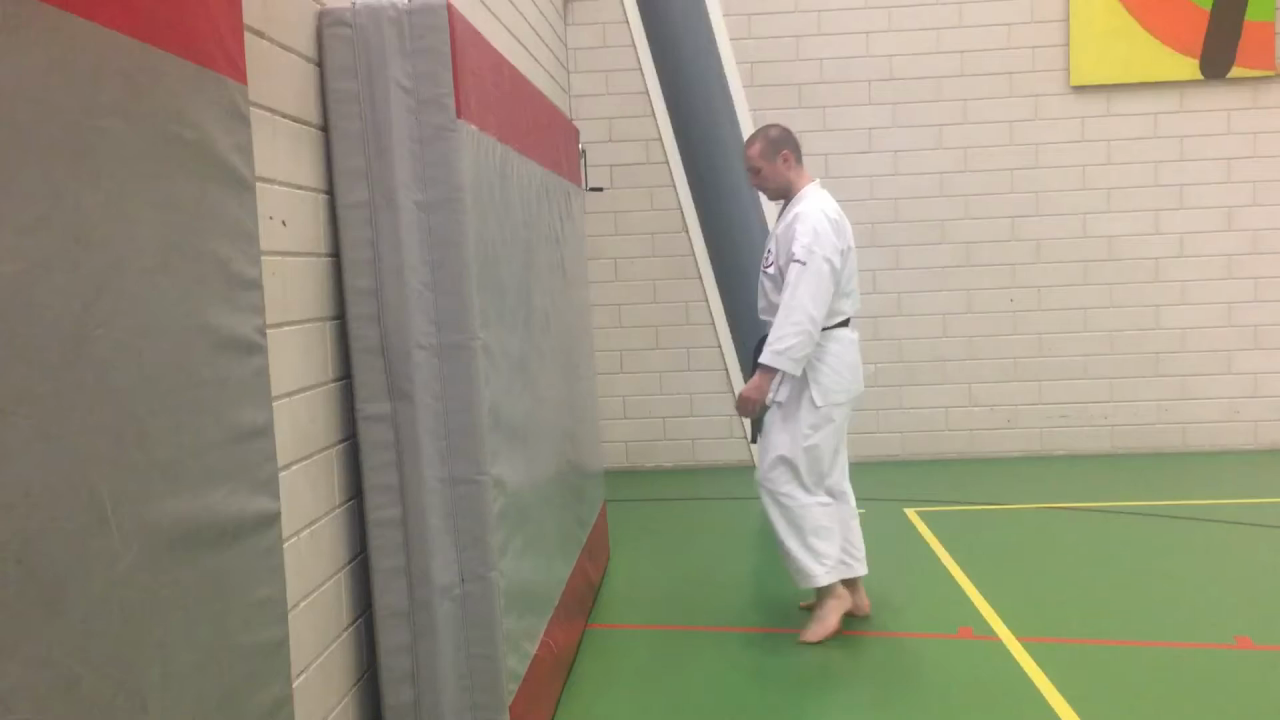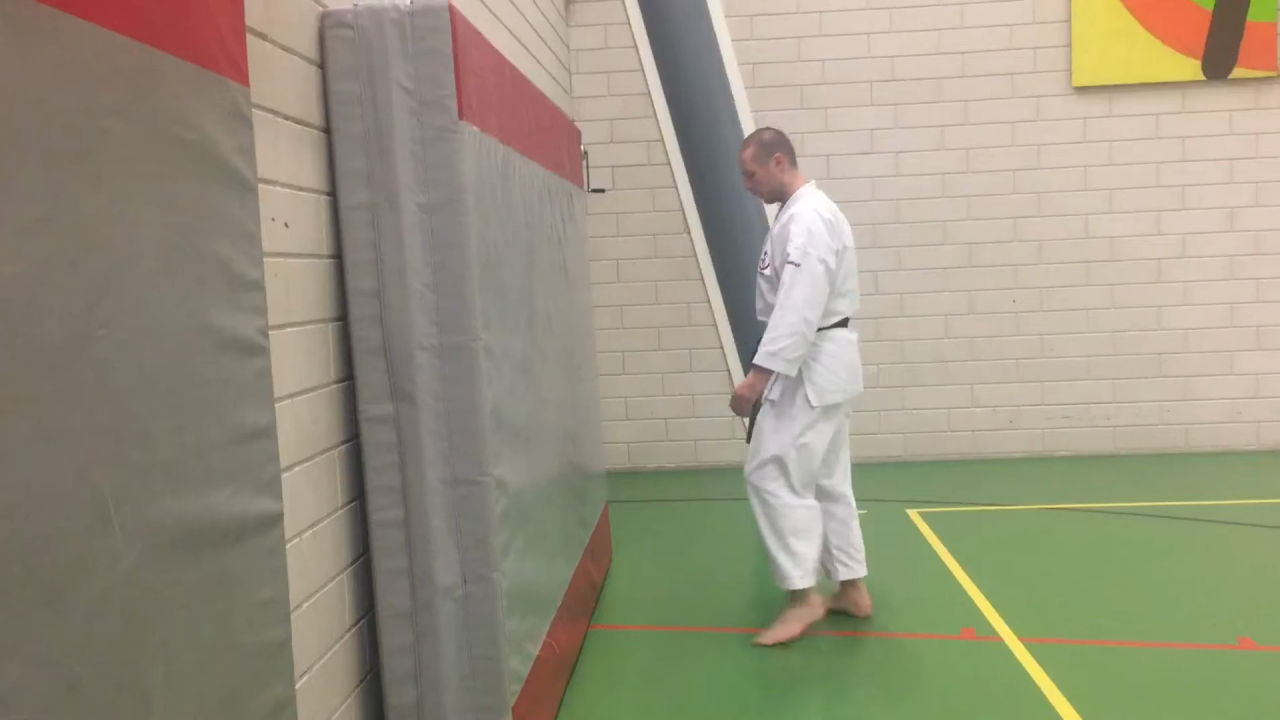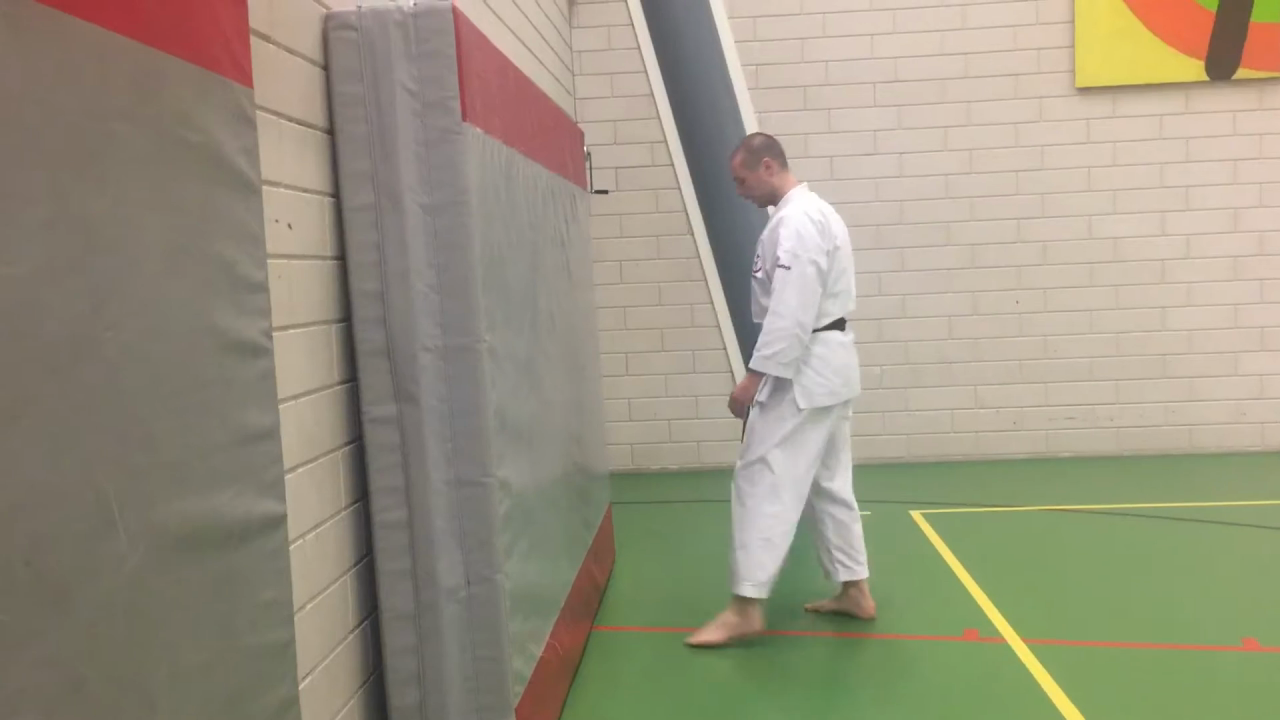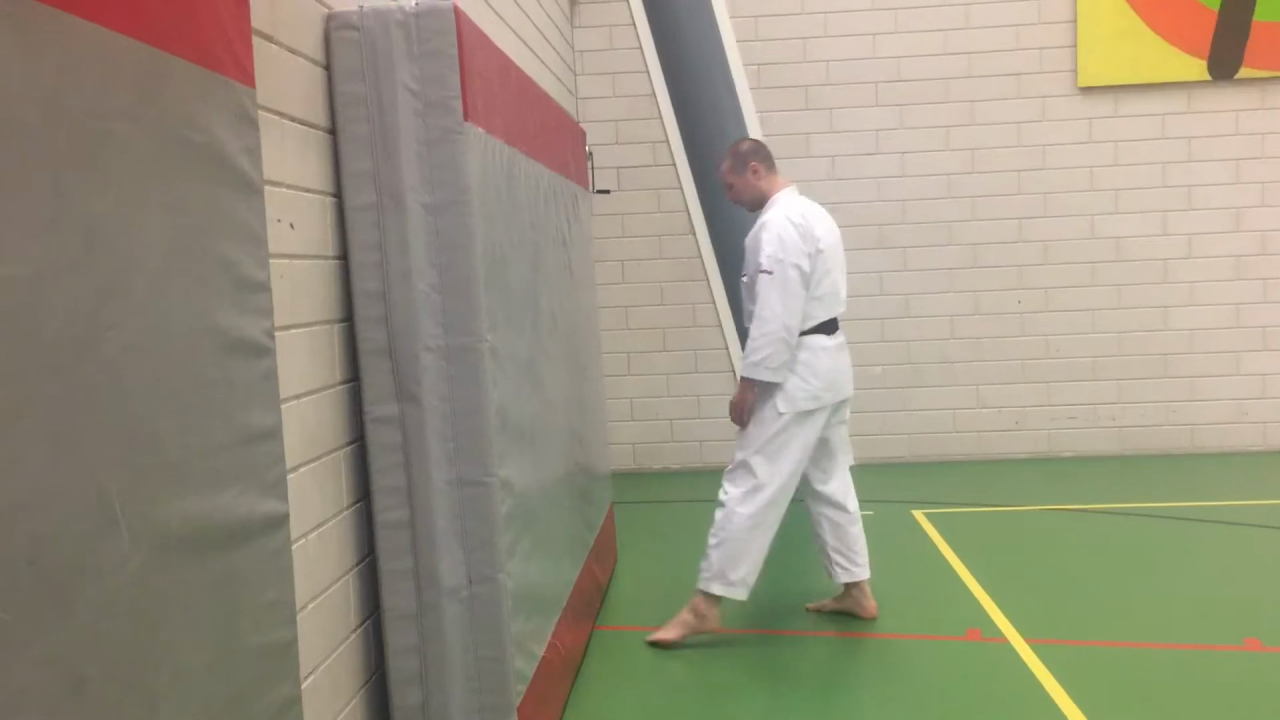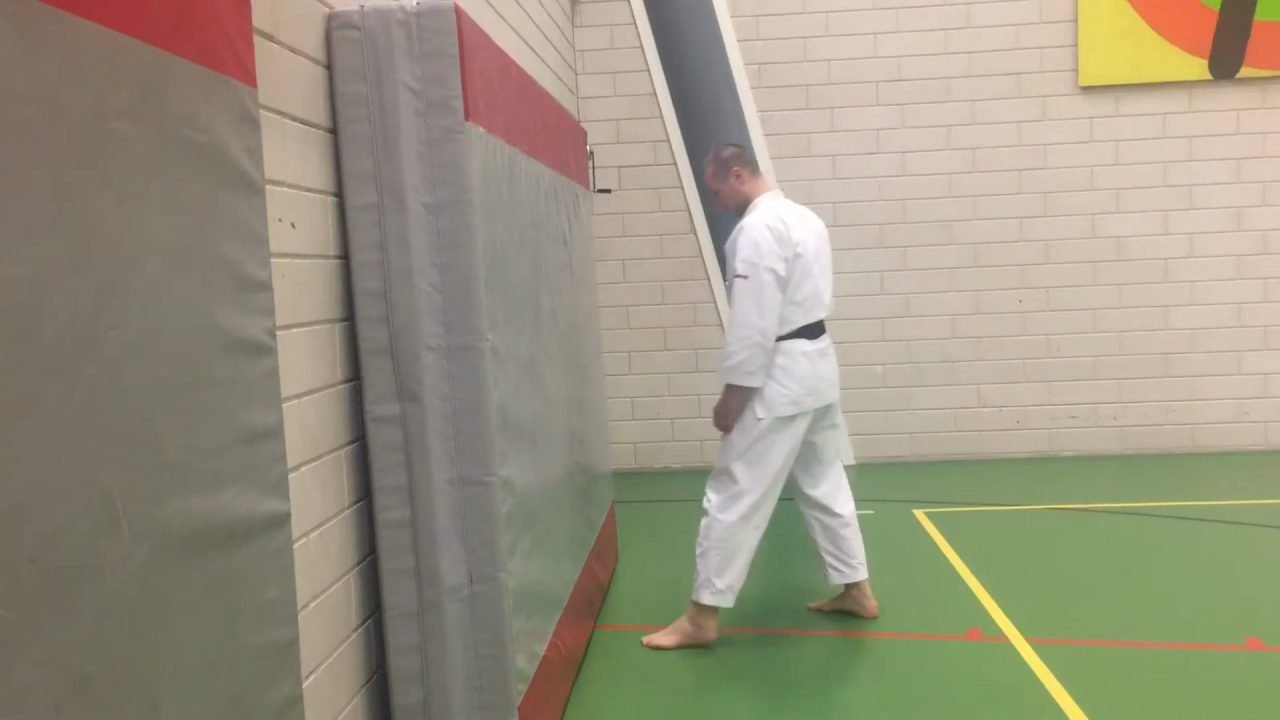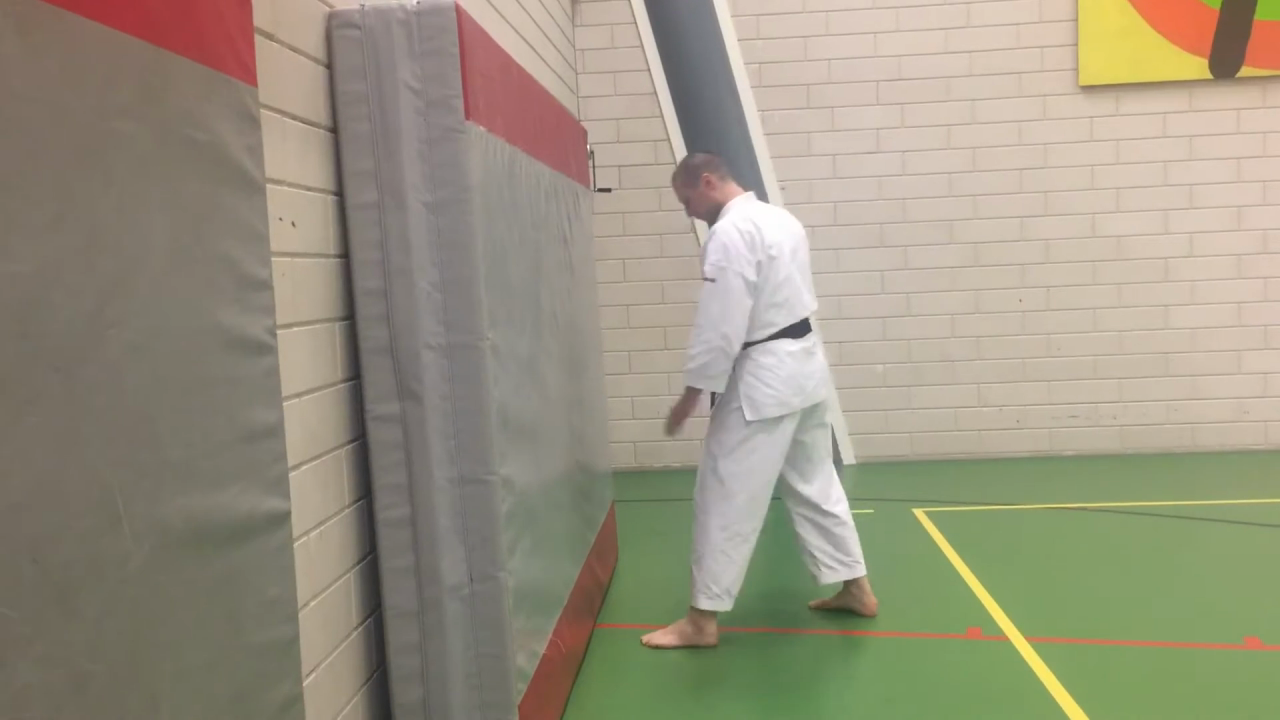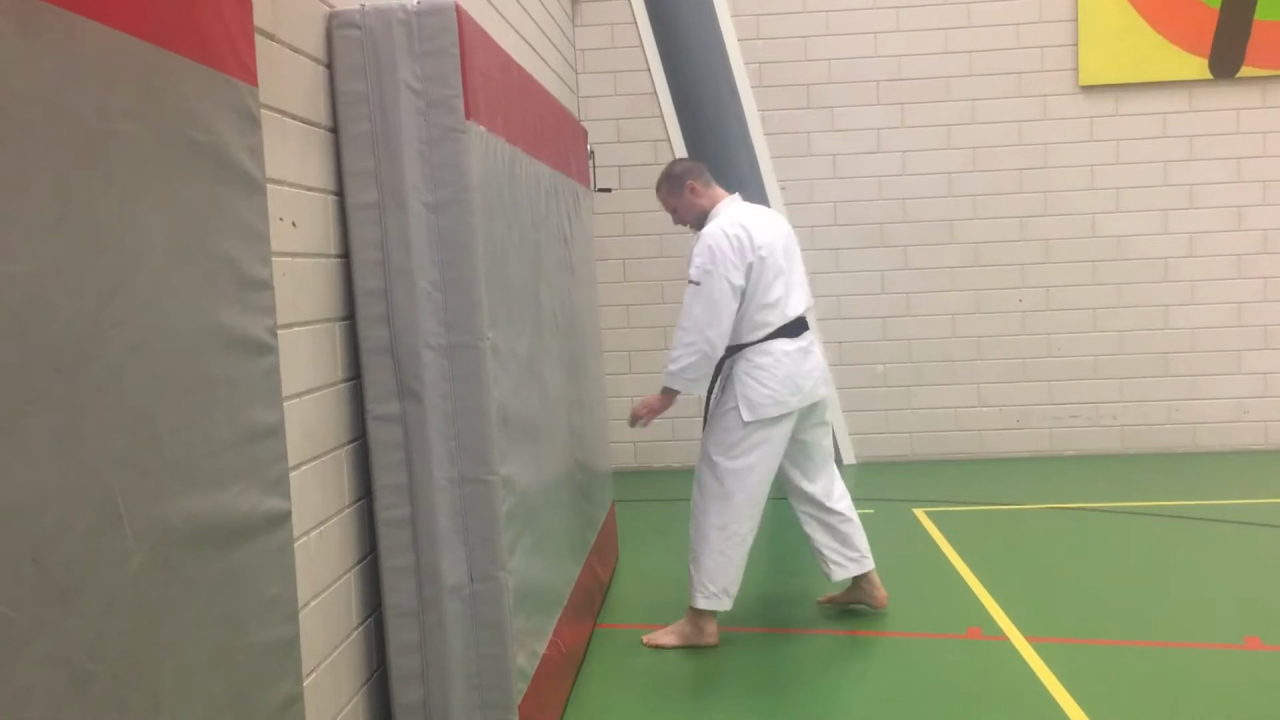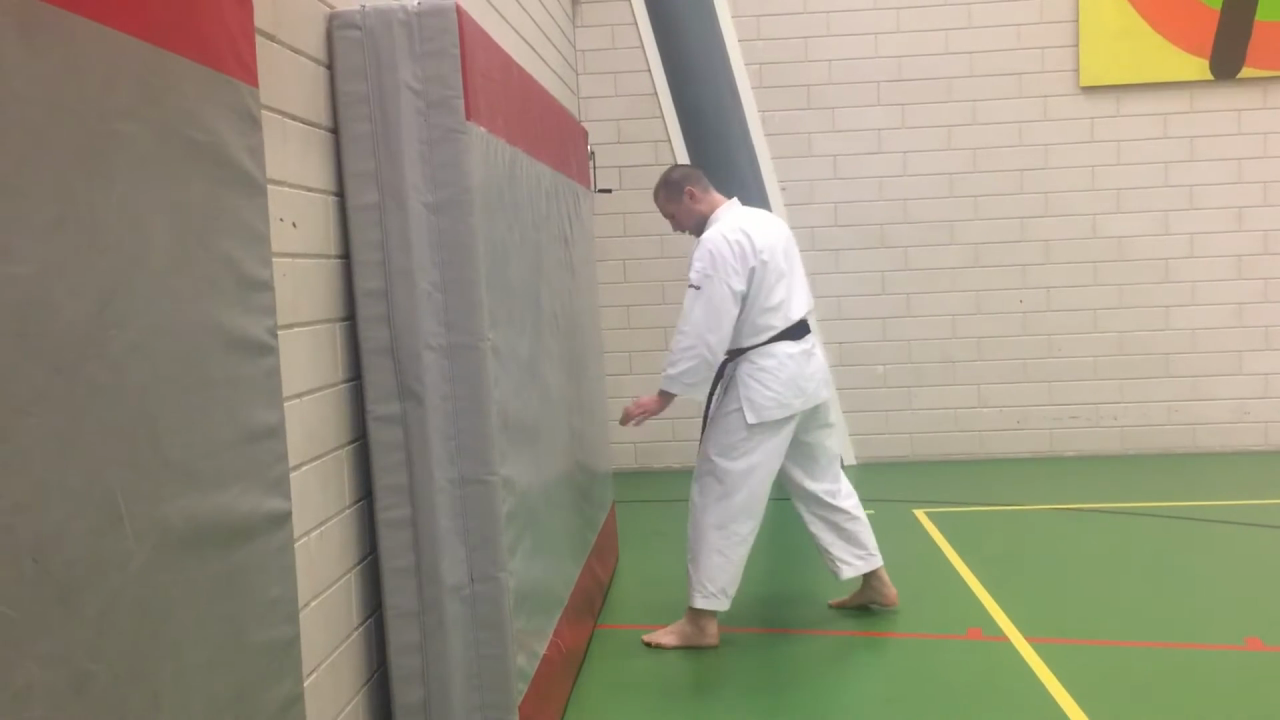
dt=0.1s
person 1, frame 1
left shoulder: (811, 218)
right shoulder: (808, 211)
left elbow: (803, 308)
left wrist: (763, 376)
right wrist: (772, 372)
left hip: (814, 366)
right hip: (819, 362)
left knee: (785, 477)
right knee: (826, 479)
left ankle: (830, 588)
right ankle: (851, 585)
person 1, frame 2
left shoulder: (806, 219)
right shoulder: (807, 213)
left elbow: (797, 310)
left wrist: (758, 375)
right wrist: (769, 371)
left hip: (811, 366)
right hip: (820, 361)
left knee: (772, 474)
right knee: (827, 480)
left ankle: (804, 595)
right ankle: (851, 588)
person 1, frame 3
left shoulder: (794, 221)
right shoulder: (818, 212)
left elbow: (789, 314)
left wrist: (755, 377)
right wrist: (765, 374)
left hip: (808, 368)
right hip: (832, 361)
left knee: (764, 481)
right knee: (831, 482)
left ankle: (745, 606)
right ankle: (855, 591)
person 1, frame 4
left shoulder: (778, 225)
right shoulder: (813, 215)
left elbow: (776, 319)
left wrist: (750, 385)
left hip: (797, 370)
right hip: (826, 362)
left knee: (749, 484)
right knee: (830, 481)
left ankle: (707, 607)
right ankle: (856, 590)
person 1, frame 5
left shoulder: (756, 230)
right shoulder: (802, 218)
left elbow: (751, 324)
left wrist: (733, 389)
left hip: (780, 376)
right hip: (816, 365)
left knee: (736, 492)
right knee: (823, 484)
left ankle: (703, 615)
right ankle: (856, 590)
person 1, frame 6
left shoulder: (730, 234)
right shoulder: (781, 219)
left elbow: (719, 327)
left wrist: (692, 394)
left hip: (765, 375)
right hip: (804, 363)
left knee: (724, 493)
right knee: (814, 483)
left ankle: (702, 619)
right ankle: (855, 588)
person 1, frame 7
left shoulder: (718, 238)
right shoulder: (768, 219)
left elbow: (703, 328)
left wrist: (667, 394)
left hip: (761, 376)
right hip: (802, 362)
left knee: (724, 495)
right knee: (817, 480)
left ankle: (702, 618)
right ankle: (865, 580)
person 1, frame 8
left shoulder: (719, 243)
right shoulder: (767, 223)
left elbow: (702, 332)
left wrist: (664, 396)
left hip: (763, 378)
right hip: (804, 364)
left knee: (722, 494)
right knee: (823, 481)
left ankle: (702, 618)
right ankle: (875, 580)
